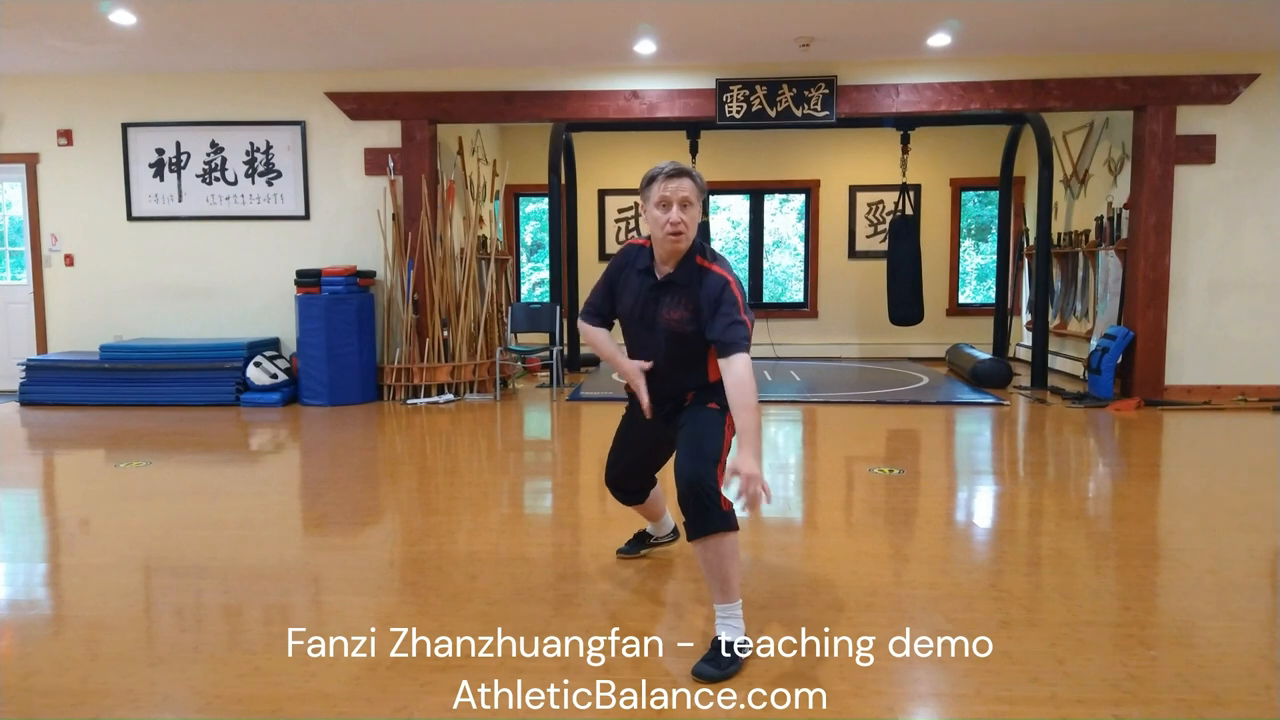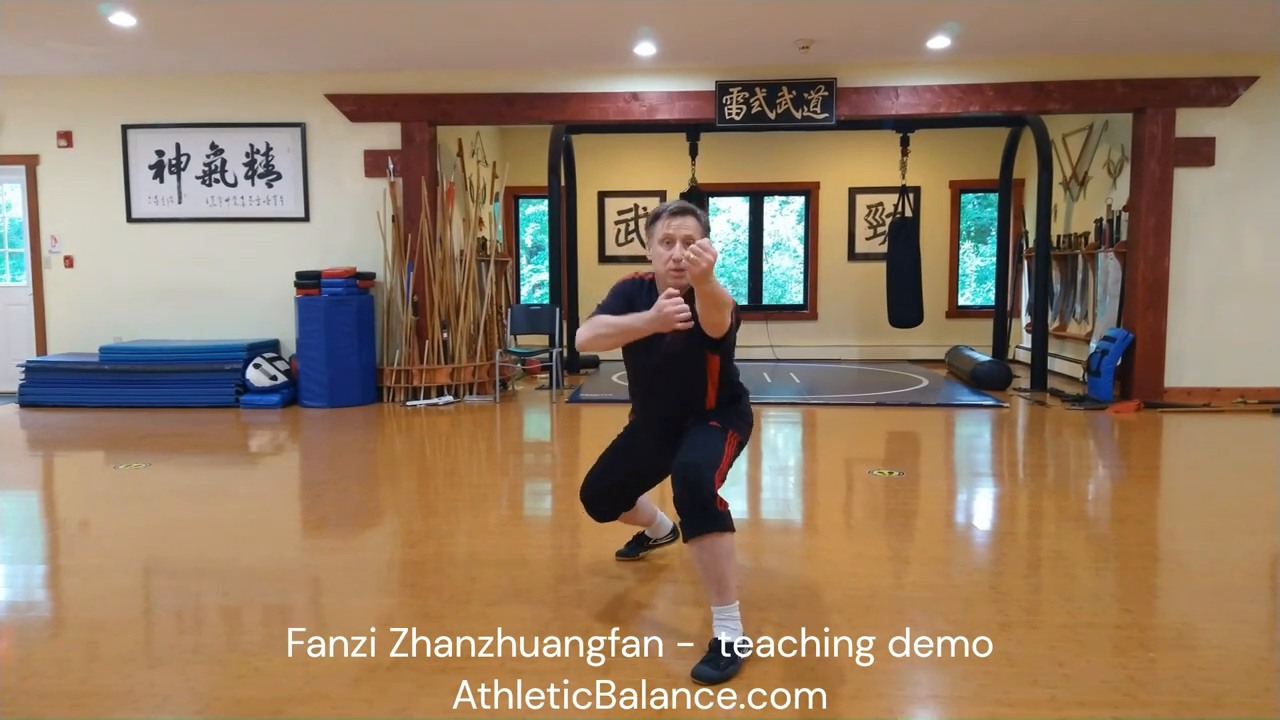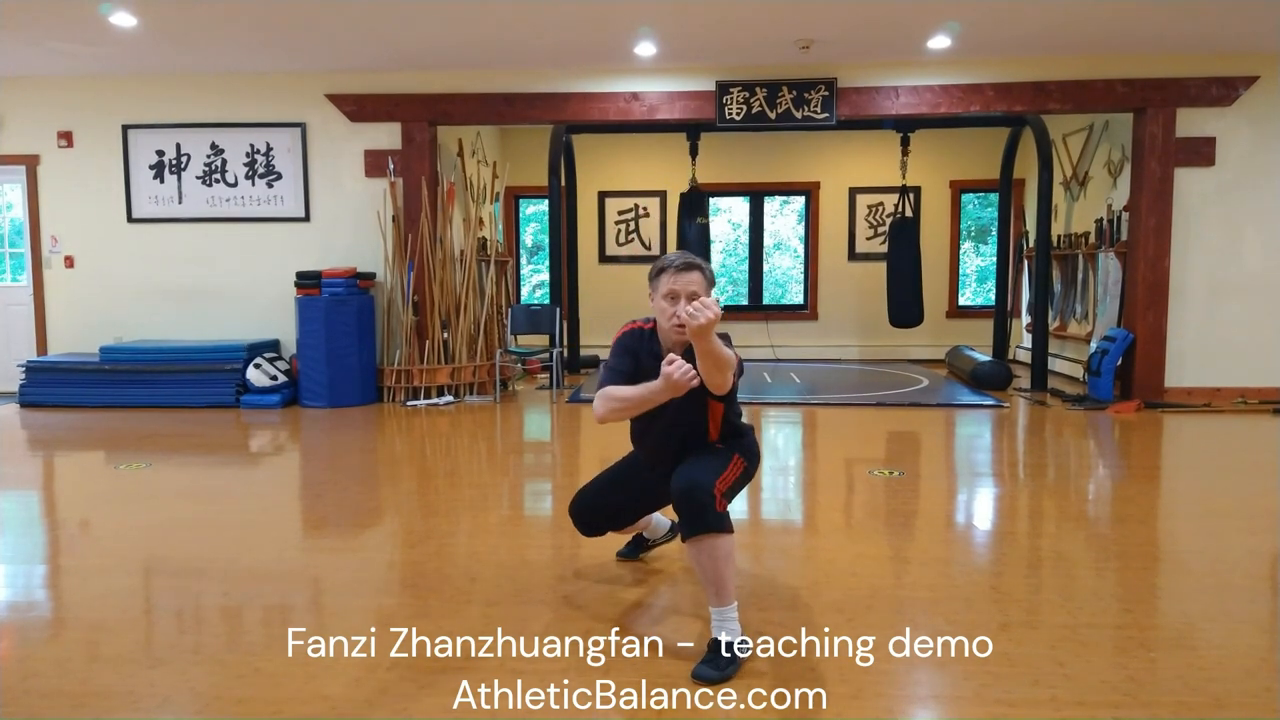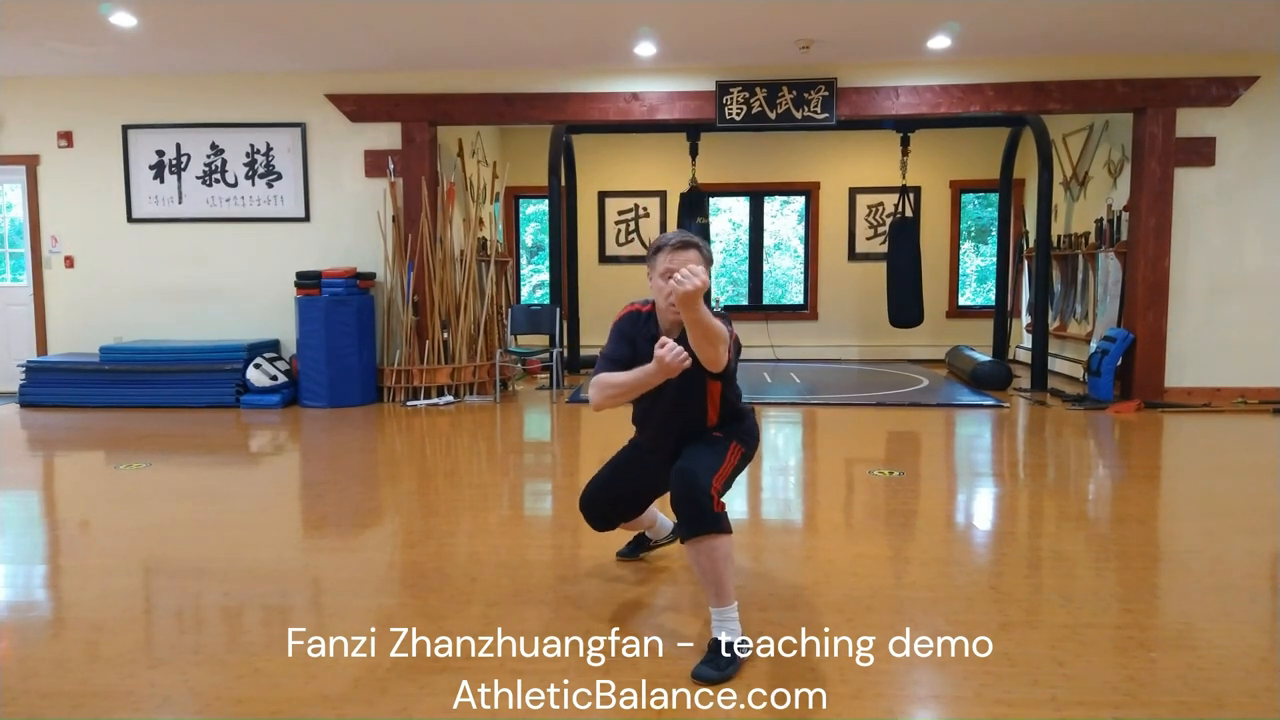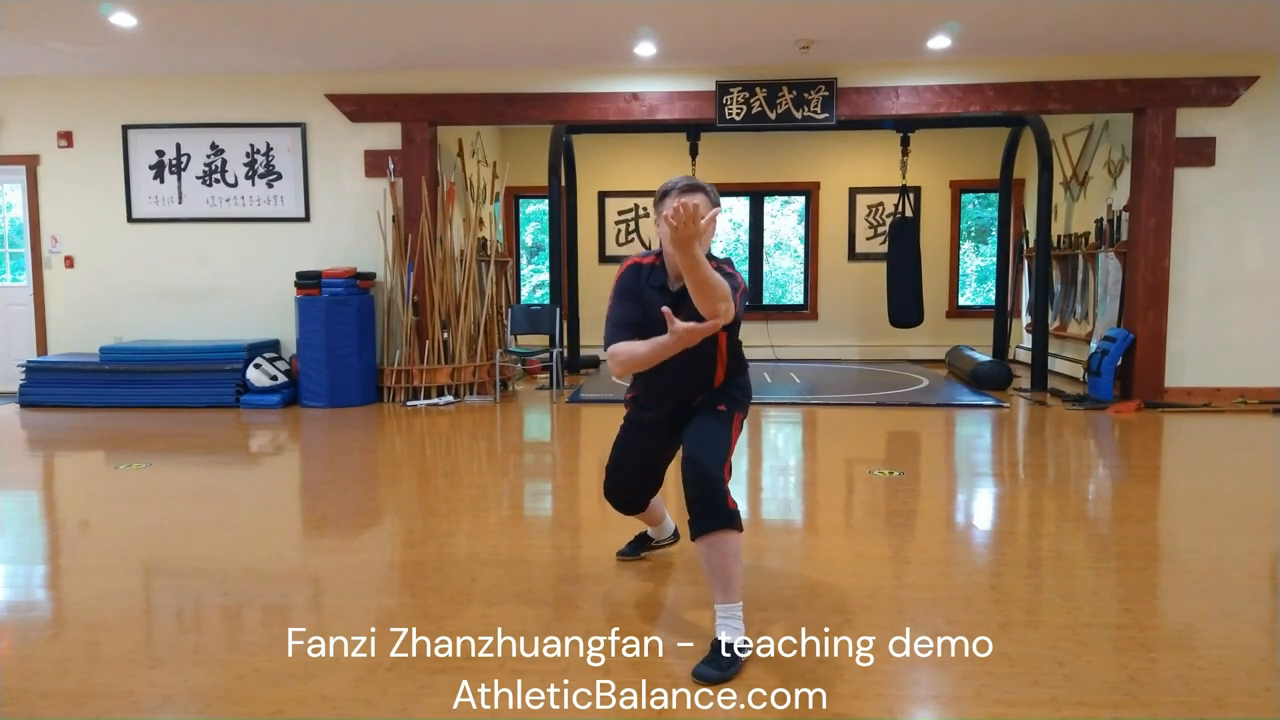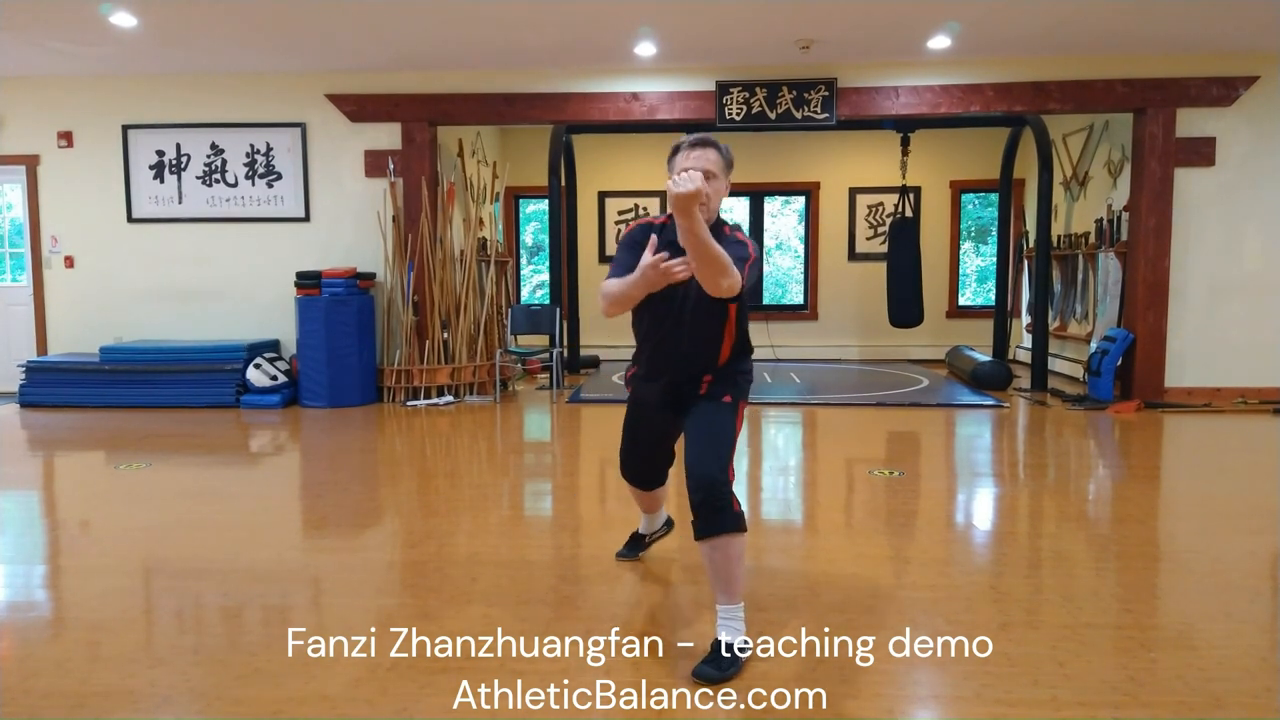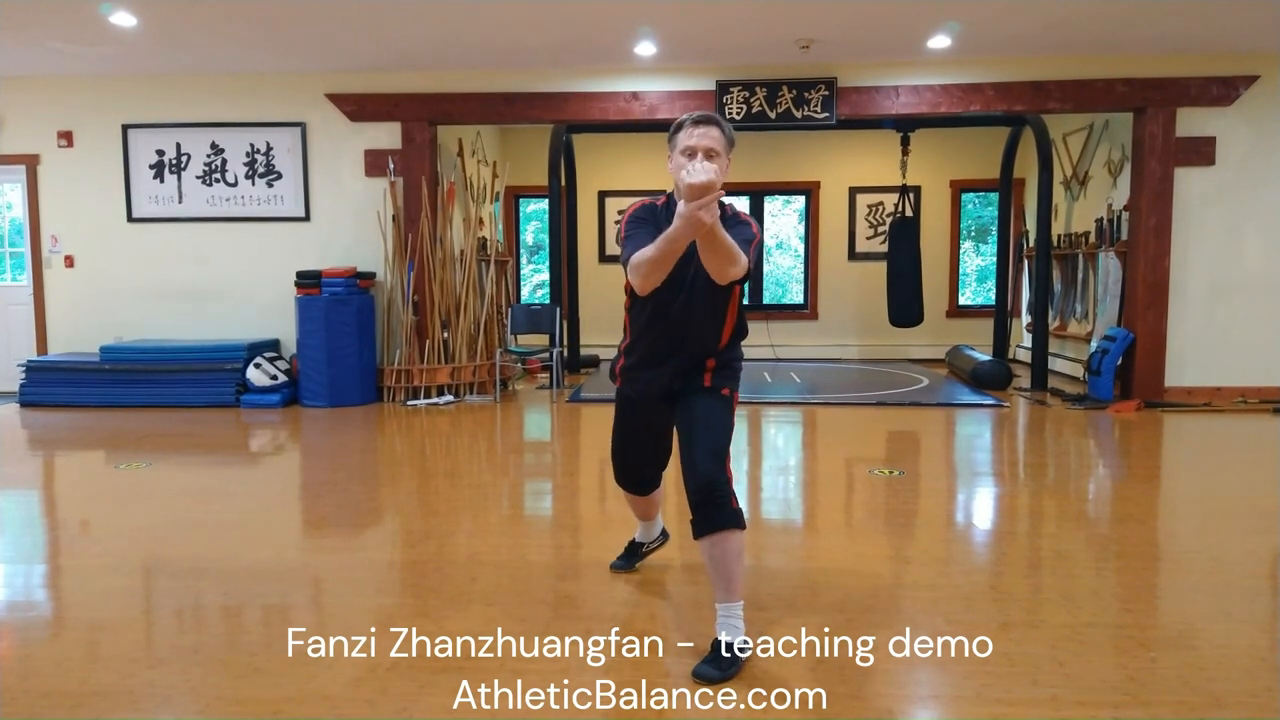
dt=0.5s
person 1, frame 1
left shoulder: (716, 280)
right shoulder: (628, 259)
left elbow: (737, 360)
right elbow: (590, 323)
left wrist: (748, 451)
right wrist: (621, 363)
left hip: (705, 399)
right hip: (649, 397)
left knee: (696, 487)
right knee: (621, 481)
left ankle: (731, 632)
right ankle: (661, 528)
person 1, frame 2
left shoulder: (709, 302)
right shoulder: (631, 291)
left elbow: (720, 315)
right elbow: (586, 338)
left wrist: (704, 281)
right wrist: (653, 320)
left hip: (715, 419)
right hip: (652, 423)
left knee: (694, 485)
right knee: (597, 497)
left ankle: (730, 634)
right ankle: (658, 529)
person 1, frame 3
left shoulder: (717, 351)
right shoulder: (633, 339)
left elbow: (720, 378)
right elbow: (602, 408)
left wrist: (703, 337)
right wrist: (663, 388)
left hip: (721, 452)
right hip: (656, 457)
left knee: (694, 491)
right knee: (586, 514)
left ankle: (728, 634)
right ankle: (656, 528)
person 1, frame 4
left shoulder: (716, 329)
right shoulder: (632, 321)
left elbow: (714, 354)
right elbow: (598, 394)
left wrist: (692, 306)
right wrist: (656, 370)
left hip: (722, 434)
right hip: (658, 439)
left knee: (692, 487)
right knee: (597, 507)
left ankle: (728, 634)
right ankle: (659, 530)
person 1, frame 5
left shoulder: (725, 276)
right shoulder: (634, 274)
left elbow: (718, 309)
right elbow: (617, 360)
left wrist: (690, 251)
right wrist: (673, 340)
left hip: (715, 398)
right hip: (652, 402)
left knee: (704, 480)
right knee: (621, 490)
left ankle: (730, 633)
right ankle: (662, 531)
person 1, frame 6
left shoulder: (737, 245)
right shoulder: (641, 235)
left elbow: (723, 286)
right elbow: (608, 304)
left wrist: (694, 224)
right wrist: (641, 279)
left hip: (717, 383)
right hip: (651, 381)
left knee: (709, 487)
right knee: (639, 473)
left ankle: (733, 634)
right ankle: (654, 523)
person 1, frame 7
left shoulder: (740, 225)
right shoulder: (643, 215)
left elbow: (727, 271)
right elbow: (642, 277)
left wrist: (706, 217)
right wrist: (681, 226)
left hip: (708, 374)
right hip: (641, 373)
left knee: (708, 484)
right knee: (633, 475)
left ankle: (731, 633)
right ankle: (650, 534)
